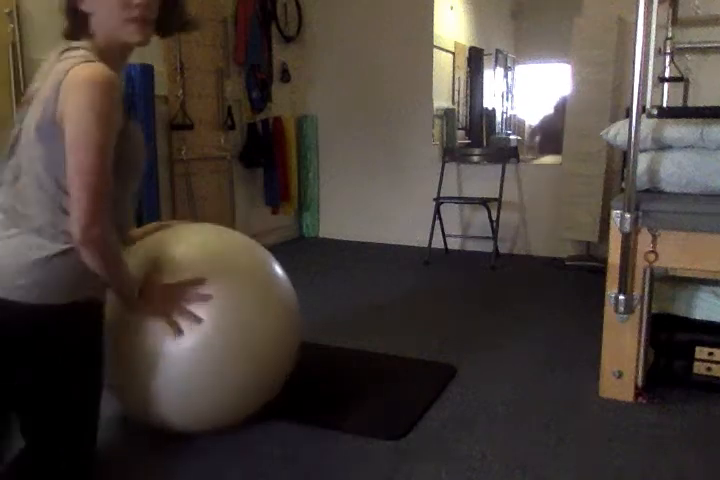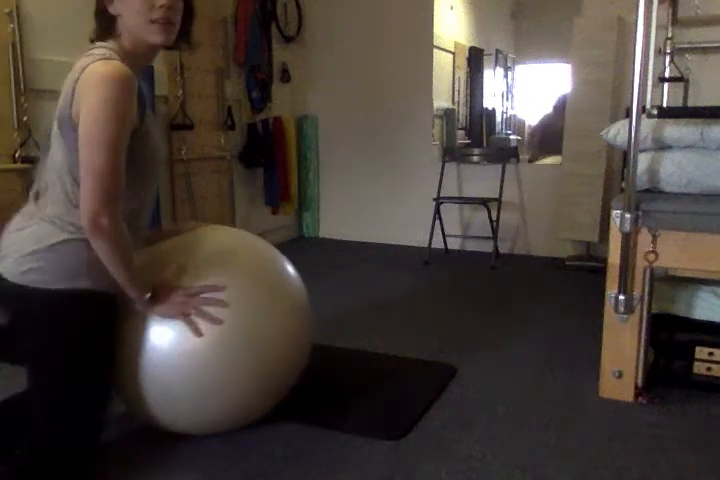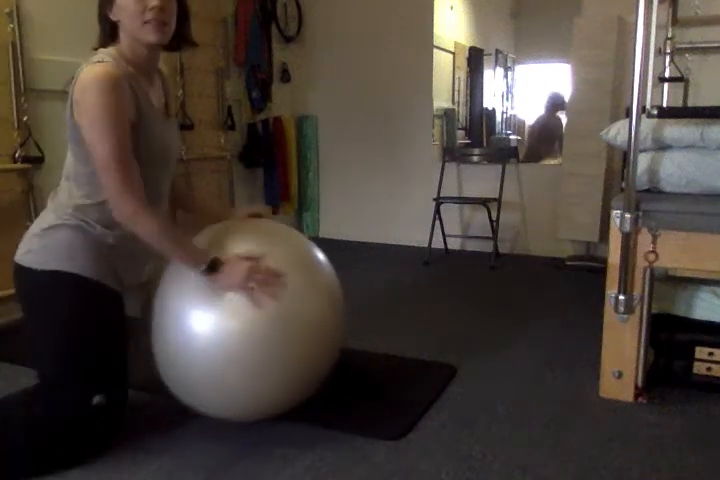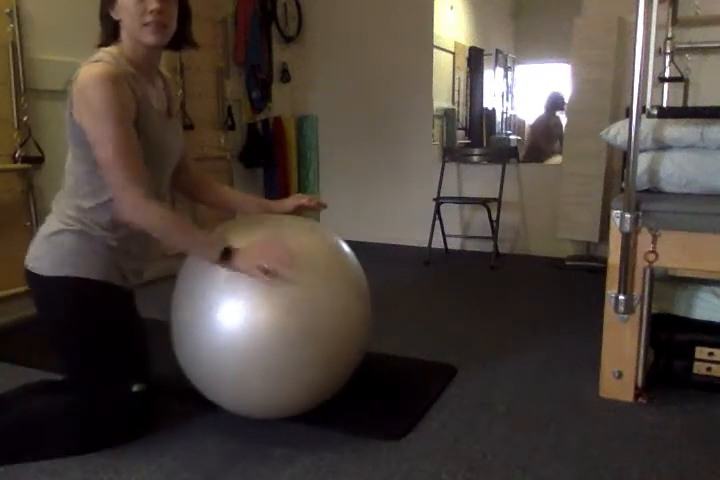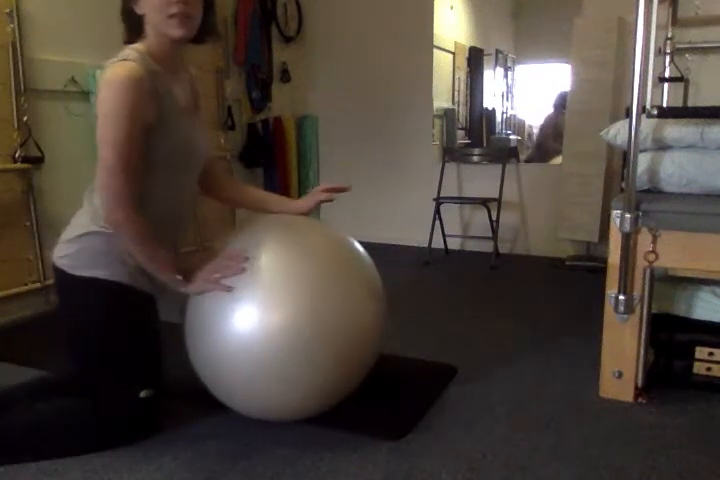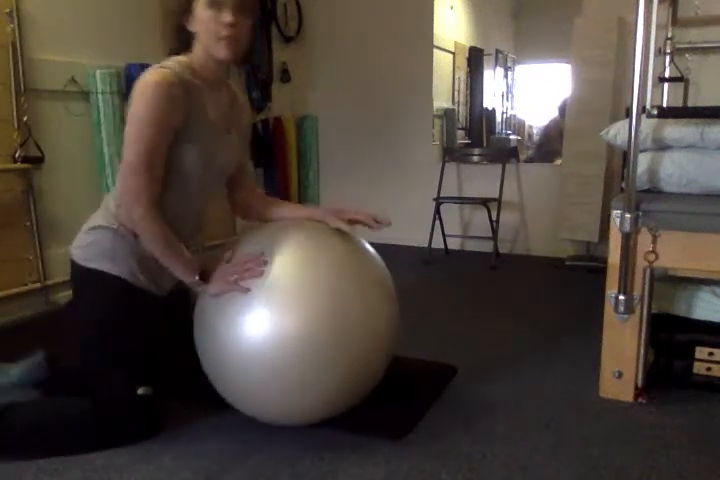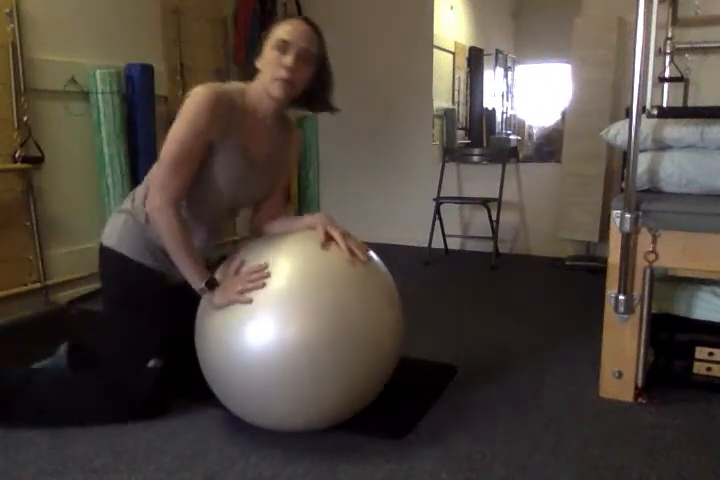
dt=0.3s
person 1, frame 1
left shoulder: (68, 63)
right shoulder: (94, 81)
right elbow: (86, 228)
left wrist: (124, 234)
right wrist: (137, 296)
right hip: (45, 289)
person 1, frame 2
left shoulder: (123, 74)
right shoulder: (109, 77)
right elbow: (97, 216)
left wrist: (150, 237)
right wrist: (150, 297)
right hip: (62, 276)
left knee: (69, 404)
person 1, frame 3
left shoulder: (154, 80)
right shoulder: (103, 78)
right elbow: (127, 206)
left wrist: (218, 220)
right wrist: (213, 269)
left hip: (96, 265)
right hip: (65, 264)
left knee: (104, 399)
right knee: (81, 427)
person 1, frame 4
left shoulder: (157, 83)
right shoulder: (101, 78)
left elbow: (184, 178)
right elbow: (134, 203)
left wrist: (270, 207)
right wrist: (230, 255)
left hip: (99, 266)
right hip: (73, 266)
left knee: (101, 387)
right knee: (126, 410)
person 1, frame 5
left shoulder: (185, 81)
right shoulder: (128, 77)
left elbow: (209, 178)
right elbow: (116, 208)
left wrist: (293, 205)
right wrist: (182, 276)
left hip: (128, 265)
right hip: (102, 268)
left knee: (107, 386)
right knee: (129, 414)
person 1, frame 6
left shoulder: (235, 104)
right shoulder: (164, 84)
left elbow: (248, 202)
right elbow: (136, 204)
left wrist: (316, 213)
right wrist: (201, 276)
left hip: (165, 266)
right hip: (114, 262)
left knee: (189, 377)
right knee: (133, 414)
left ankle: (64, 365)
person 1, frame 7
left shoulder: (288, 140)
right shoulder: (212, 102)
left elbow: (263, 222)
right elbow: (161, 202)
left wrist: (314, 221)
right wrist: (209, 286)
left hip: (188, 259)
right hip: (136, 249)
left knee: (202, 377)
right knee: (140, 396)
left ankle: (84, 358)
